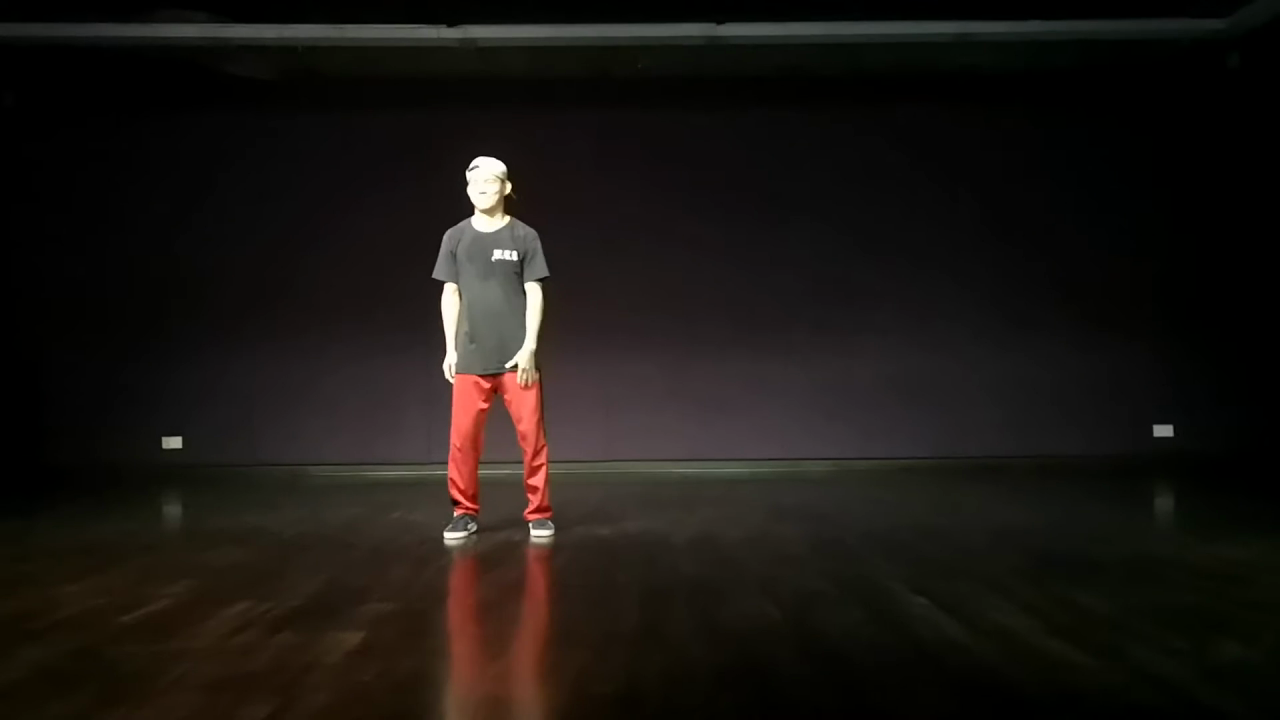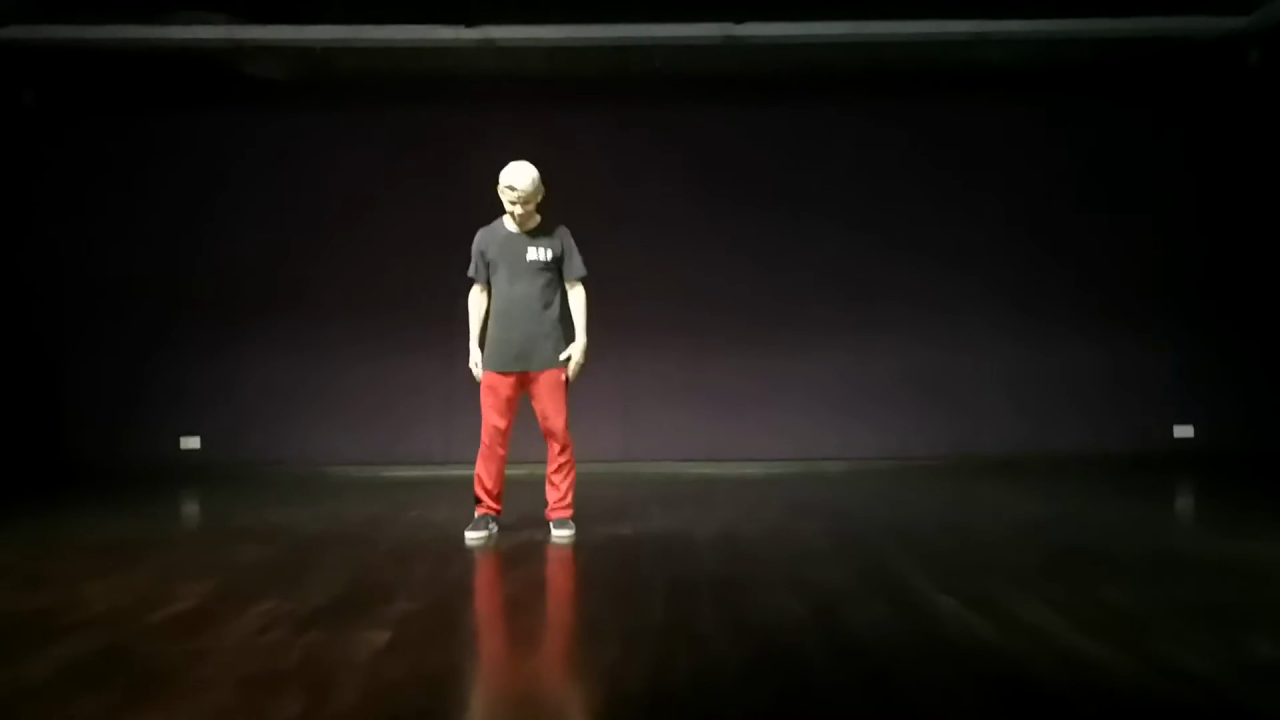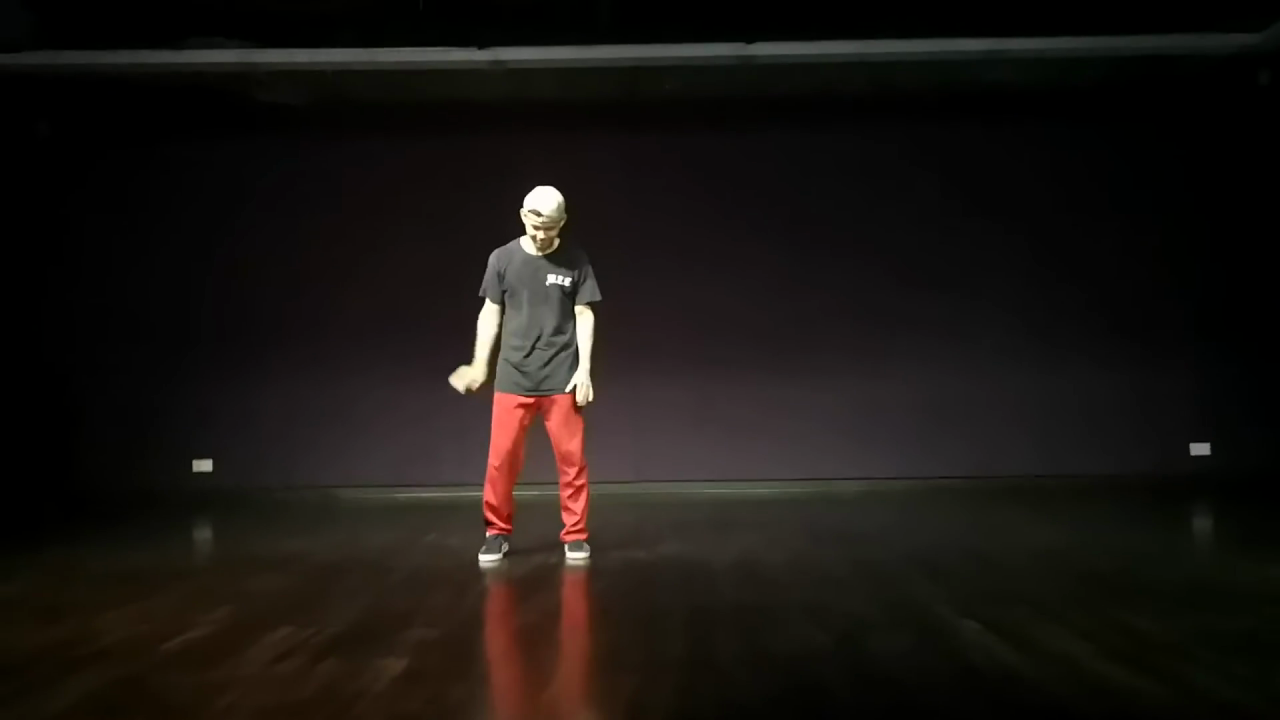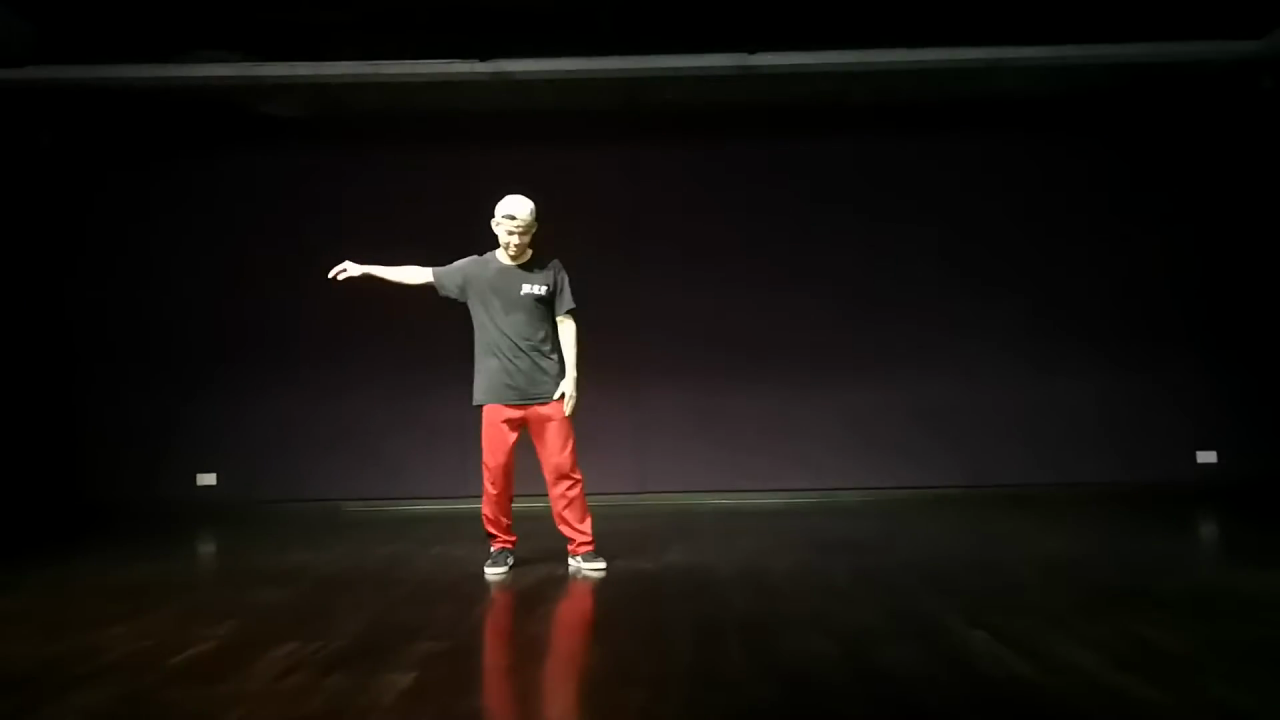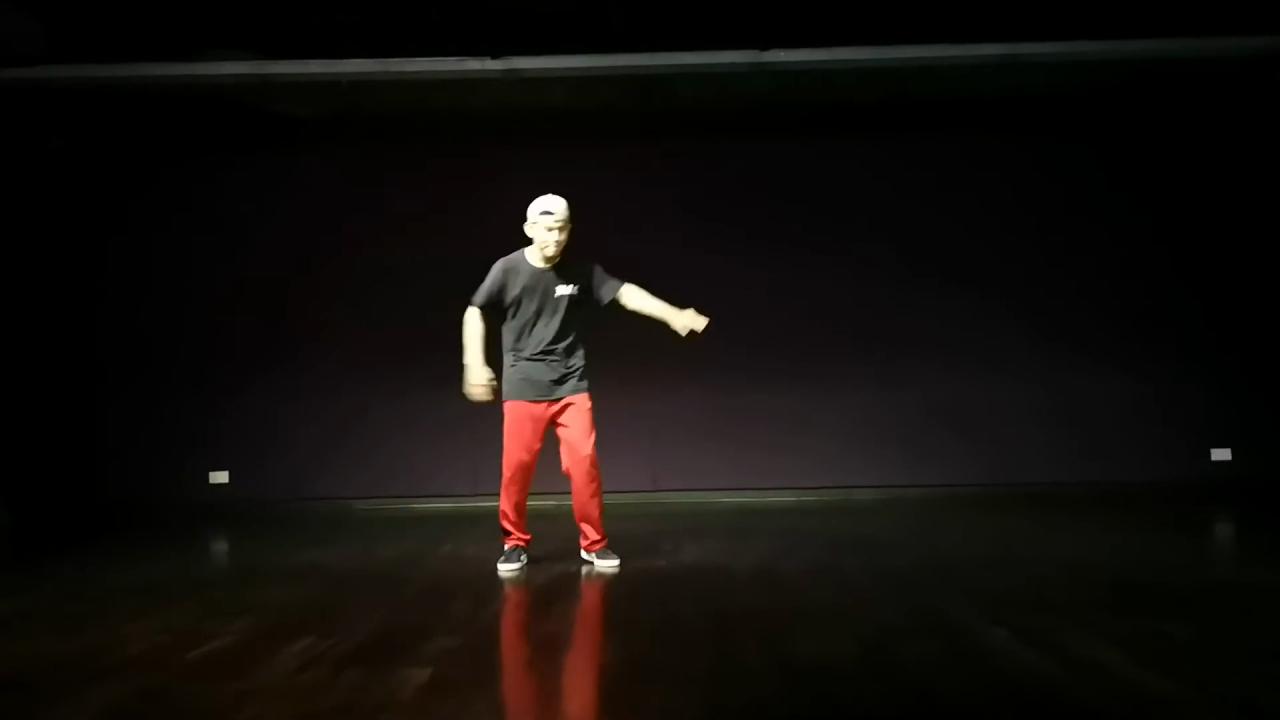
dt=0.7s
person 1, frame 1
left shoulder: (524, 236)
right shoulder: (455, 237)
left elbow: (535, 293)
right elbow: (451, 294)
left wrist: (529, 346)
right wrist: (450, 348)
left hip: (515, 355)
right hip: (471, 357)
left knee: (531, 436)
right knee: (463, 438)
left ankle: (539, 512)
right ankle: (465, 512)
person 1, frame 2
left shoulder: (558, 236)
right shoulder: (487, 237)
left elbow: (574, 287)
right elbow: (478, 291)
left wrist: (581, 338)
right wrist: (473, 344)
left hip: (548, 355)
right hip: (498, 355)
left knee: (557, 434)
right knee: (493, 435)
left ankle: (561, 511)
right ankle: (487, 510)
person 1, frame 3
left shoulder: (576, 261)
right shoulder: (503, 259)
left elbow: (584, 314)
right elbow: (492, 309)
left wrist: (584, 369)
right wrist: (479, 364)
left hip: (563, 379)
right hip: (513, 378)
left knee: (571, 458)
right knee: (502, 459)
left ankle: (575, 534)
right ankle: (497, 532)
person 1, frame 4
left shoulder: (551, 270)
right shoulder: (474, 270)
left elbow: (565, 323)
right elbow: (422, 275)
left wrist: (571, 375)
right wrist: (365, 268)
left hip: (547, 389)
right hip: (499, 393)
left knee: (562, 468)
right knee: (495, 471)
left ankle: (581, 546)
right ankle: (501, 545)
person 1, frame 5
left shoulder: (579, 269)
right shoulder: (506, 269)
left elbow: (624, 292)
right elbow: (474, 312)
left wrist: (672, 313)
right wrist: (474, 363)
left hip: (569, 385)
right hip: (522, 386)
left knee: (583, 463)
right knee: (516, 468)
left ankle: (594, 543)
right ankle: (514, 543)
